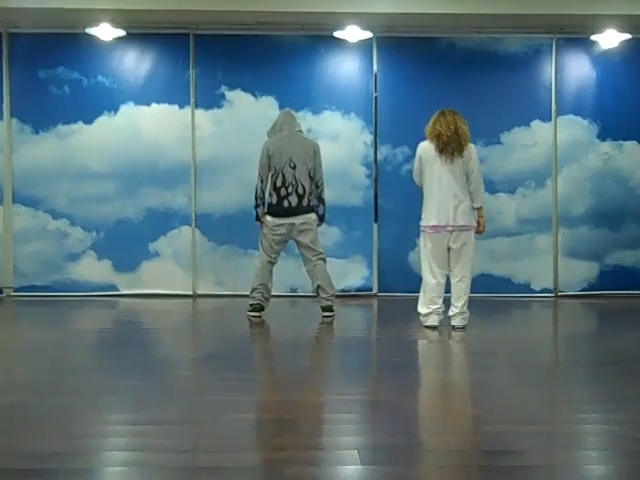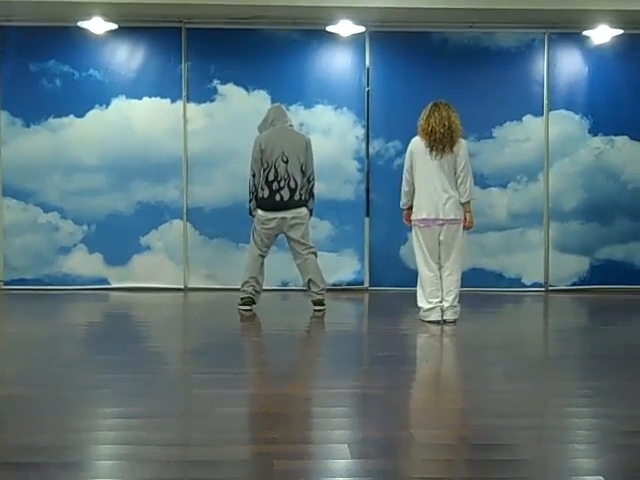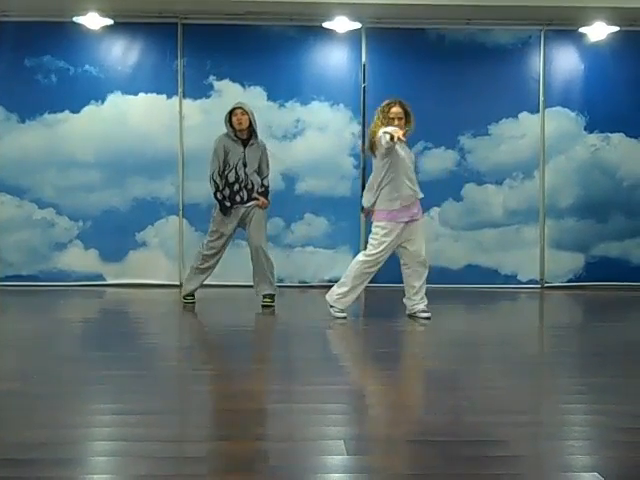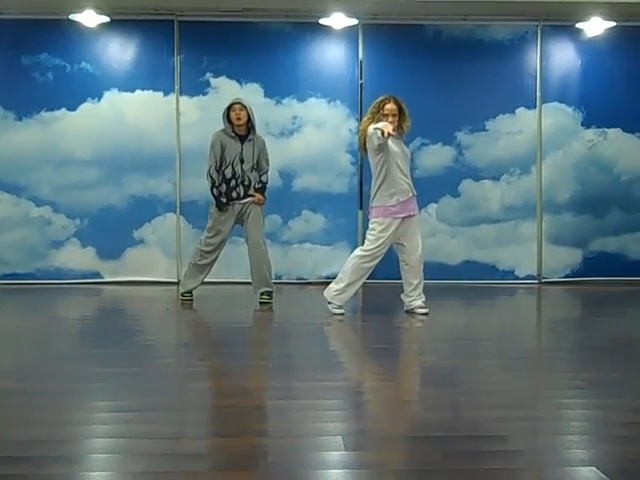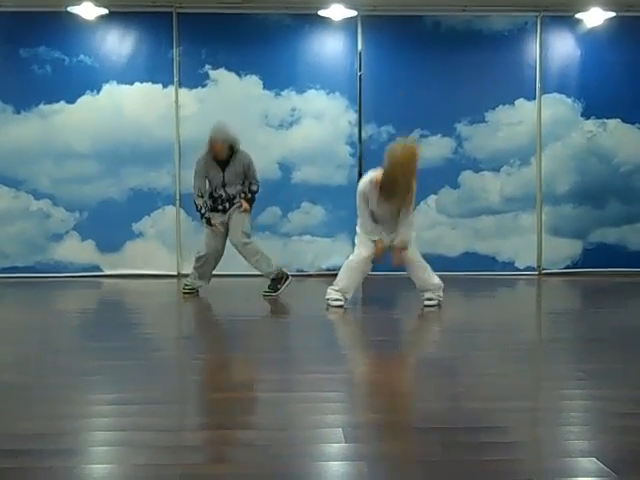
dt=1s
person 1, frame 1
left shoulder: (424, 148)
right shoulder: (468, 150)
left elbow: (418, 180)
right elbow: (475, 184)
right wrist: (480, 214)
left hip: (434, 218)
right hip: (461, 218)
left knee: (433, 271)
right knee: (460, 270)
left ankle: (431, 316)
right ankle: (458, 317)
person 1, frame 2
left shoulder: (416, 144)
right shoulder: (459, 145)
left elbow: (408, 179)
right elbow: (464, 179)
left wrist: (406, 207)
right wrist: (467, 210)
left hip: (424, 212)
right hip: (451, 212)
left knee: (428, 264)
right knee: (451, 264)
left ankle: (431, 310)
right ankle: (449, 311)
person 1, frame 3
left shoulder: (400, 142)
right shoulder: (384, 140)
right elbow: (384, 135)
left wrist: (369, 202)
right wrist: (392, 132)
left hip: (412, 209)
right hip: (389, 213)
left knee: (417, 259)
right knee: (371, 258)
left ankle: (416, 304)
right ankle: (337, 299)
person 1, frame 4
left shoulder: (397, 139)
right shoulder: (376, 137)
right elbow: (375, 133)
right wrist: (382, 127)
left hip: (408, 204)
right hip: (386, 208)
left knee: (413, 255)
right knee: (368, 253)
left ankle: (414, 300)
right ankle: (335, 295)
person 1, frame 5
left shoulder: (408, 184)
right shoulder: (367, 184)
left elbow: (407, 219)
right elbow: (364, 216)
left wrist: (400, 244)
right wrist: (376, 239)
left hip: (400, 226)
right hip: (371, 227)
left knee: (411, 257)
right knee: (362, 255)
left ankle: (433, 291)
right ankle: (337, 292)
person 2, frame 1
left shoulder: (270, 145)
right shoulder: (312, 145)
left elbow: (262, 180)
right elbow: (318, 182)
left wrist: (259, 211)
right wrist: (320, 212)
left hip: (276, 215)
right hip: (305, 215)
left knee: (266, 259)
right knee: (315, 259)
left ankle: (256, 305)
right ankle: (327, 304)
person 2, frame 2
left shoulder: (262, 140)
right shoulder: (303, 140)
left elbow: (255, 176)
right elbow: (309, 177)
left wrist: (253, 205)
right wrist: (309, 206)
left hip: (267, 209)
right hip: (296, 209)
left knee: (257, 252)
right knee: (306, 253)
left ankle: (248, 297)
right ankle: (318, 298)
person 2, frame 3
left shoulder: (259, 145)
right shoulder: (223, 142)
left elbow: (264, 174)
right elbow: (215, 174)
left wrist: (264, 195)
right wrist: (223, 202)
left hip: (254, 204)
right hip: (228, 205)
left knee: (259, 246)
right knee: (211, 248)
left ankle: (267, 291)
right ankle: (189, 288)
person 2, frame 4
left shoulder: (258, 141)
right shoulder: (220, 138)
left elbow: (264, 170)
right elbow: (212, 169)
left wrist: (261, 191)
right wrist: (218, 197)
left hip: (251, 201)
right hip: (225, 201)
left knee: (257, 243)
right knee: (210, 243)
left ankle: (265, 288)
right ankle: (187, 285)
person 2, frame 5
left shoulder: (243, 158)
right shoulder: (204, 162)
left elbow: (253, 182)
right elbow: (199, 193)
left wrist: (248, 199)
right wrist: (206, 215)
left hip: (239, 206)
right hip: (216, 210)
left knee: (240, 239)
right knee: (212, 249)
left ankle: (277, 275)
right ankle: (195, 281)
